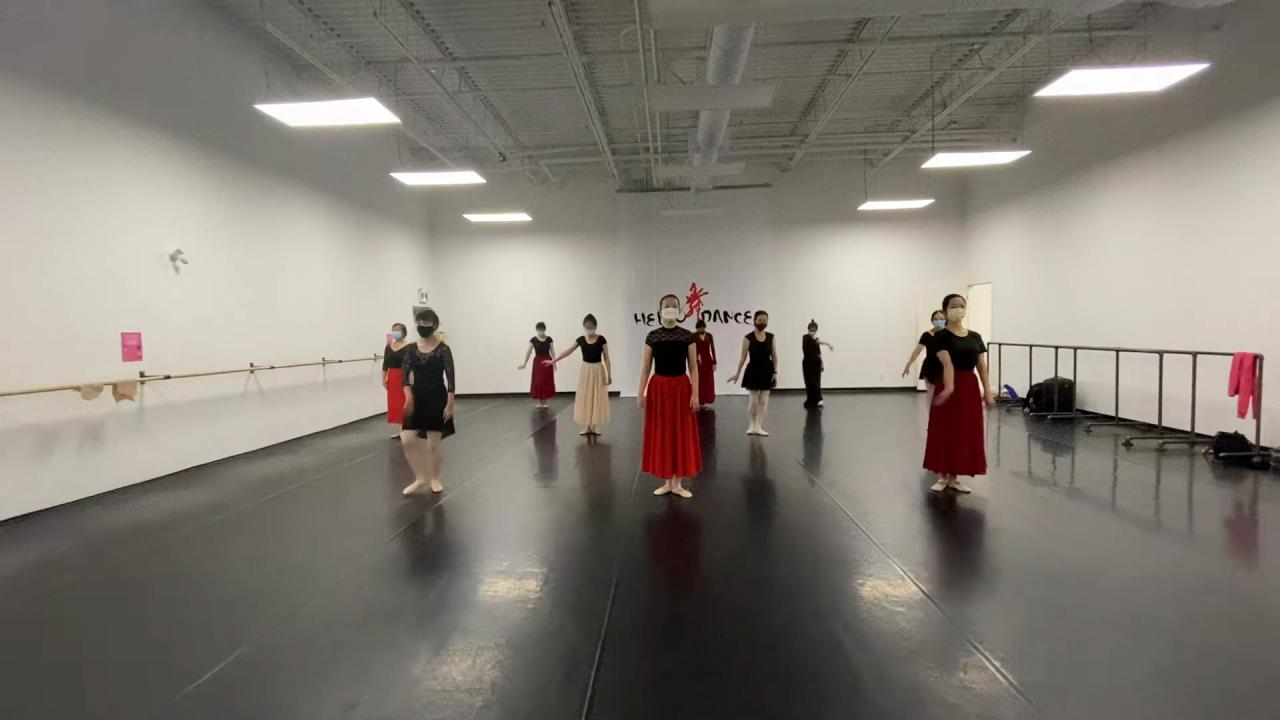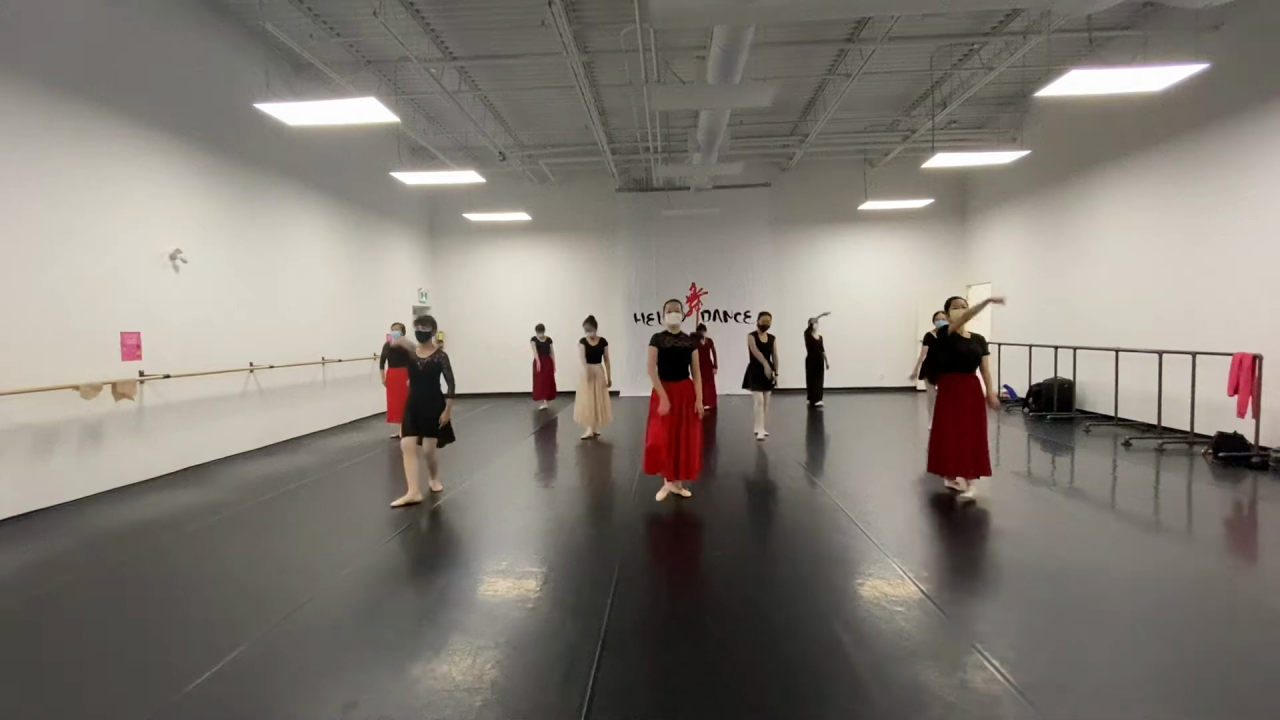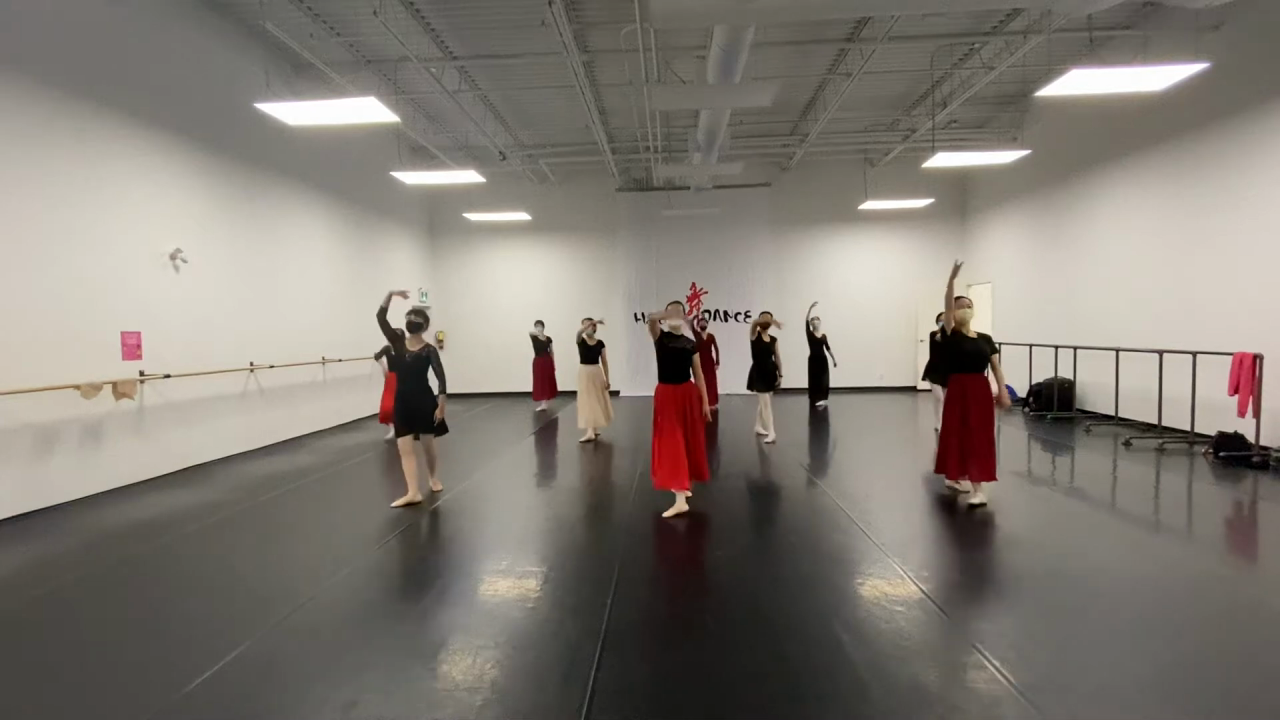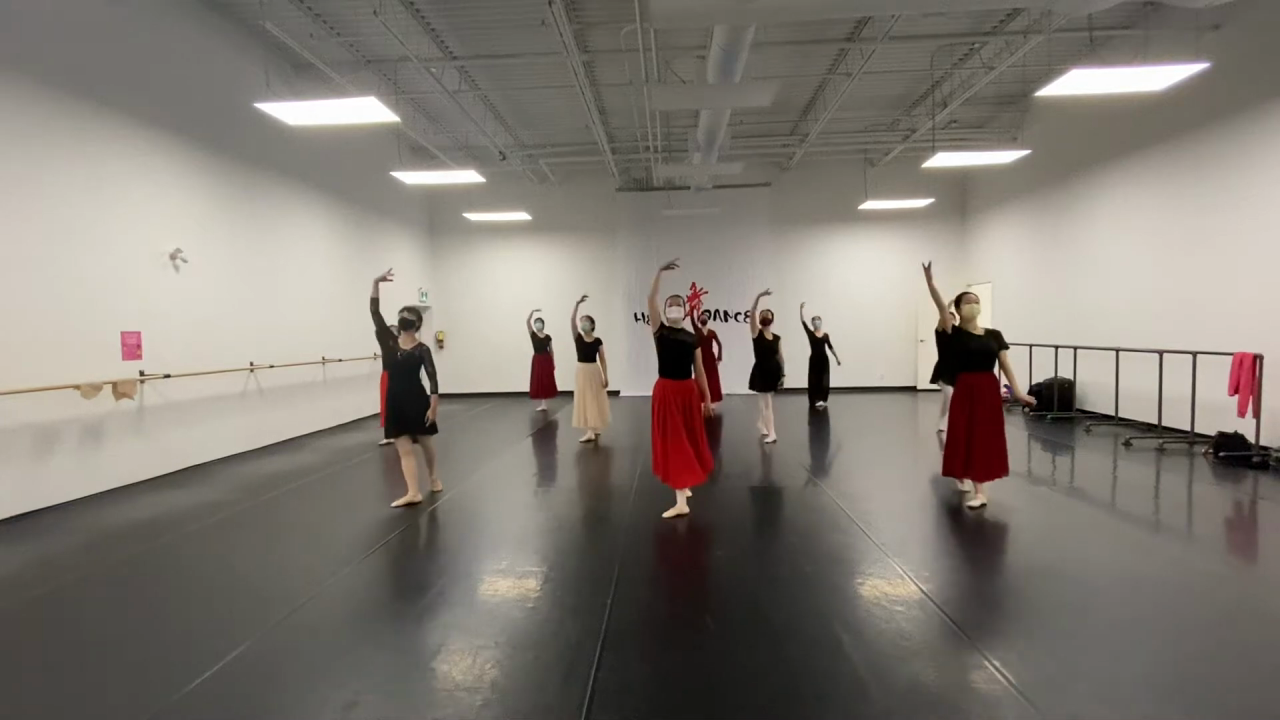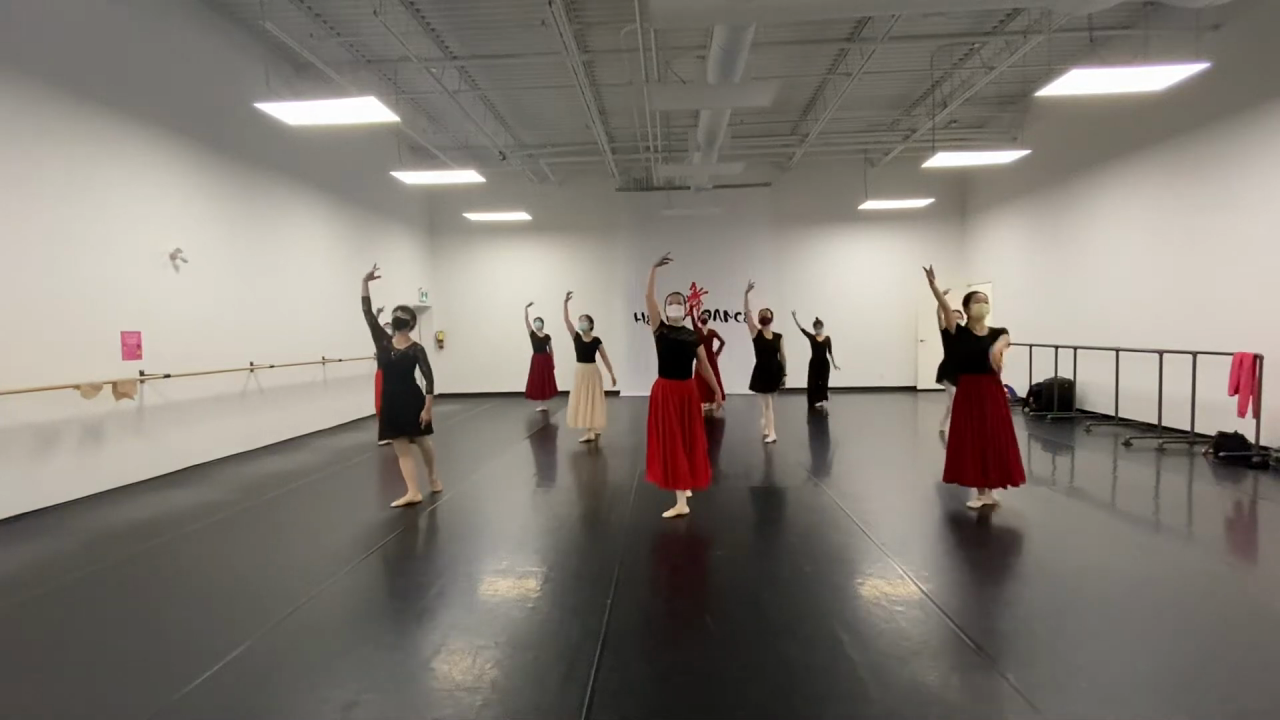
dt=0.3s
person 1, frame 1
left shoulder: (687, 336)
right shoulder: (653, 336)
left elbow: (693, 367)
right elbow: (646, 367)
left wrist: (695, 392)
right wrist: (641, 392)
left hip: (681, 386)
right hip: (659, 386)
left knee: (681, 435)
right knee: (661, 435)
left ankle: (677, 484)
right ankle: (667, 482)
person 1, frame 2
left shoulder: (690, 341)
right shoulder: (657, 339)
left elbow: (696, 372)
right elbow: (651, 369)
left wrist: (699, 399)
right wrist: (662, 396)
left hip: (685, 392)
right hip: (663, 391)
left knee: (685, 440)
right knee: (660, 440)
left ankle: (678, 483)
right ankle: (667, 481)
person 1, frame 3
left shoulder: (690, 343)
right shoulder: (659, 337)
left elbow: (698, 375)
right elbow: (651, 318)
left wrist: (705, 402)
right wrist: (667, 313)
left hip: (688, 396)
right hip: (665, 395)
left knee: (689, 443)
right knee: (671, 445)
left ankle: (682, 487)
right ankle: (680, 501)
person 1, frame 4
left shoulder: (692, 338)
right shoulder: (659, 331)
left elbow: (699, 370)
right elbow: (651, 299)
left wrist: (707, 398)
right wrist: (660, 272)
left hip: (688, 391)
right hip: (665, 391)
left knee: (689, 440)
right knee: (673, 443)
left ankle: (683, 485)
right ankle: (681, 501)
person 1, frame 5
left shoulder: (693, 336)
right shoulder: (659, 329)
left elbow: (704, 366)
right elbow: (649, 298)
left wrist: (717, 391)
right wrist: (654, 269)
left hip: (687, 391)
right hip: (664, 390)
left knee: (688, 441)
right knee: (669, 443)
left ankle: (685, 485)
right ankle: (681, 500)
person 2, frame 1
left shoulder: (975, 337)
right shoulder: (941, 336)
left elbow: (982, 366)
right elbow: (947, 361)
left wrist: (987, 391)
right wrist: (948, 387)
left hip: (970, 387)
right hip: (950, 386)
left knee: (967, 434)
right knee: (945, 433)
left ankle: (954, 478)
right ankle: (942, 477)
person 2, frame 2
left shoulder: (978, 339)
right shoulder: (945, 335)
left elbow: (984, 368)
right elbow: (964, 319)
left wrist: (991, 392)
right wrist: (987, 301)
left hip: (972, 388)
right hip: (950, 388)
left knee: (970, 437)
right knee: (953, 436)
left ankle: (954, 478)
right ankle: (960, 480)
person 2, frame 3
left shoulder: (985, 339)
right shoulder: (951, 336)
left elbow: (996, 367)
right elbow: (948, 306)
left wrist: (1002, 392)
right wrist: (952, 279)
left hip: (981, 390)
right hip: (958, 390)
left knee: (979, 438)
right knee: (960, 437)
left ankle: (953, 478)
right ankle: (976, 490)
person 2, frame 4
left shoulder: (994, 335)
right shoulder: (954, 334)
left elbow: (1005, 364)
right elbow: (941, 307)
left wrist: (1016, 390)
right wrist: (930, 281)
left hip: (990, 389)
right hip: (966, 389)
left knee: (987, 438)
right knee: (967, 437)
left ankle: (966, 479)
right ankle: (979, 492)
person 2, frame 5
left shoulder: (998, 333)
right shoulder: (959, 333)
left elbow: (1004, 340)
right elbow: (945, 308)
left wrist: (998, 348)
right wrist: (932, 284)
left hip: (993, 391)
right hip: (968, 392)
left knee: (997, 443)
right knee: (971, 442)
left ankle: (990, 488)
right ankle: (980, 491)
person 3, frame 1
left shoulder: (443, 349)
right shoulder: (412, 349)
left elbow: (450, 378)
right elbow: (405, 375)
left wrist: (450, 404)
right wrist: (408, 395)
left hip: (437, 399)
right hip: (417, 399)
left knee: (434, 443)
right knee: (407, 440)
left ankle: (434, 478)
right ankle: (421, 478)
person 3, frame 2
left shoulder: (440, 355)
right shoulder: (409, 351)
left elbow: (450, 384)
left wrist: (447, 410)
right wrist: (402, 342)
left hip: (434, 405)
right hip: (413, 405)
left knee: (429, 449)
right knee: (407, 448)
left ankle: (434, 478)
right ankle: (413, 492)
person 3, frame 3
left shoulder: (429, 350)
right shoulder: (397, 342)
left elbow: (440, 378)
right elbow: (380, 319)
left wrist: (441, 406)
right wrist: (390, 296)
left hip: (424, 400)
right hip: (402, 401)
left knee: (428, 444)
right knee: (405, 449)
left ankle: (433, 477)
right ankle: (413, 493)
person 3, frame 4
left shoulder: (422, 349)
right shoulder: (389, 341)
left elbow: (433, 379)
right elbow: (375, 312)
left wrist: (433, 406)
right wrist: (376, 283)
left hip: (416, 400)
right hip: (395, 401)
left knee: (425, 443)
right knee: (404, 449)
left ankle: (433, 477)
right ankle: (413, 492)
person 3, frame 5
left shoulder: (416, 349)
right shoulder: (383, 341)
left elbow: (429, 378)
right elbow: (368, 313)
left wrist: (427, 407)
right wrist: (365, 283)
left hip: (411, 400)
right hip: (390, 401)
left knee: (423, 444)
right knee: (402, 450)
left ankle: (433, 477)
right ankle: (414, 492)
